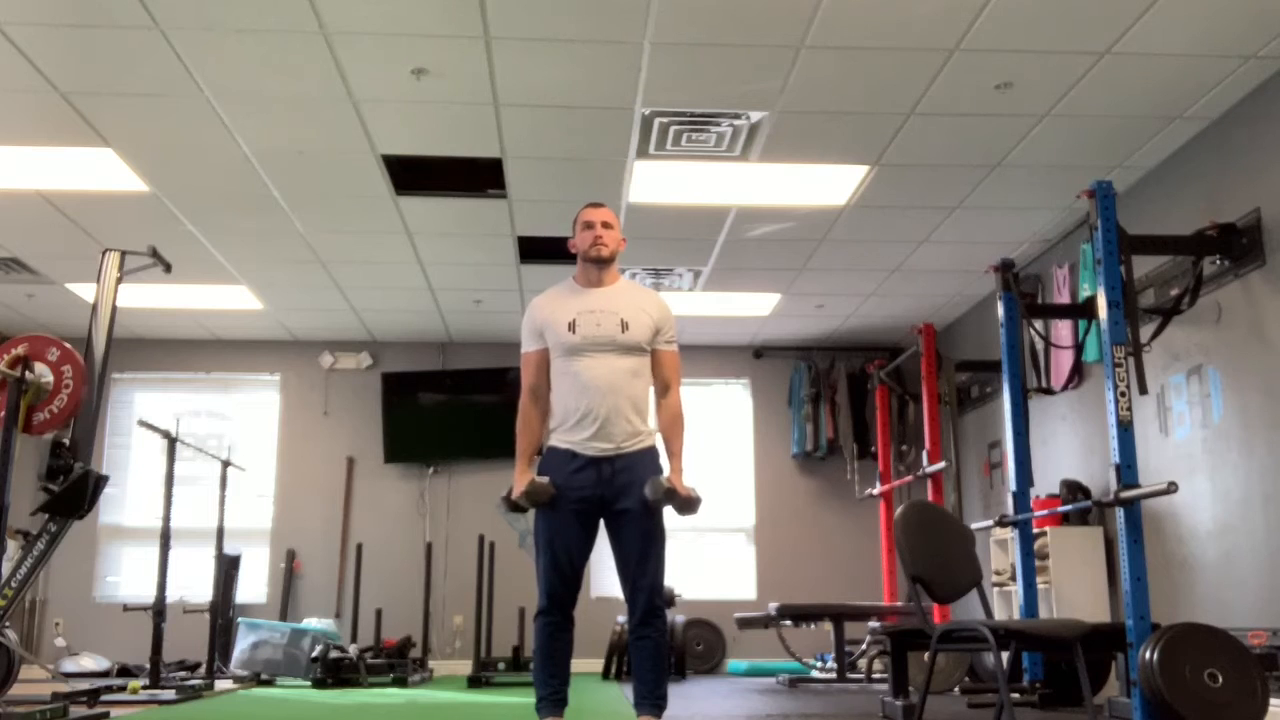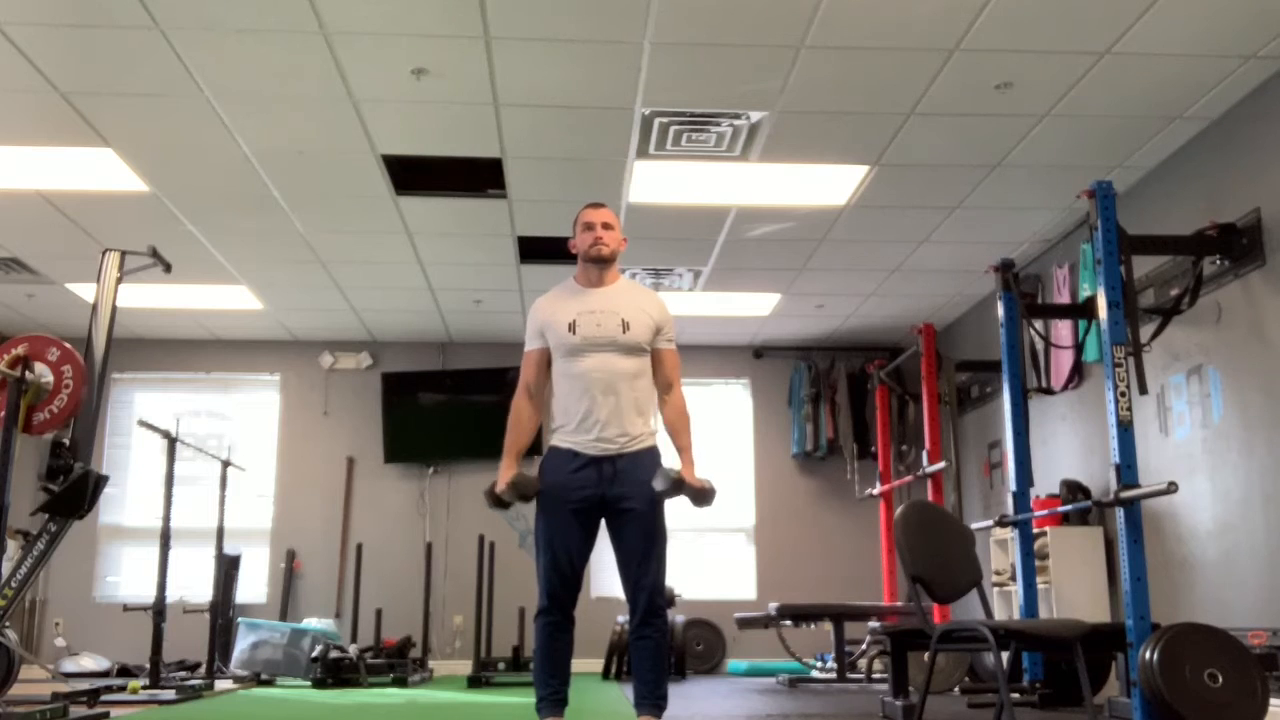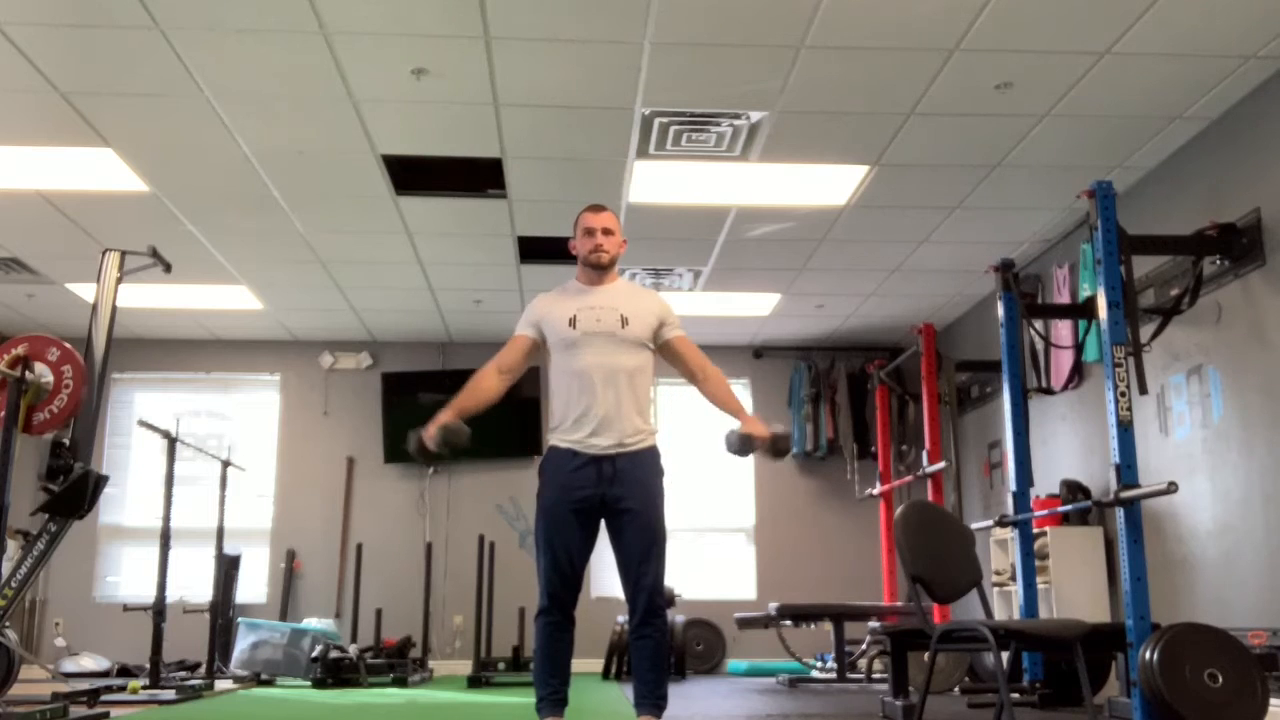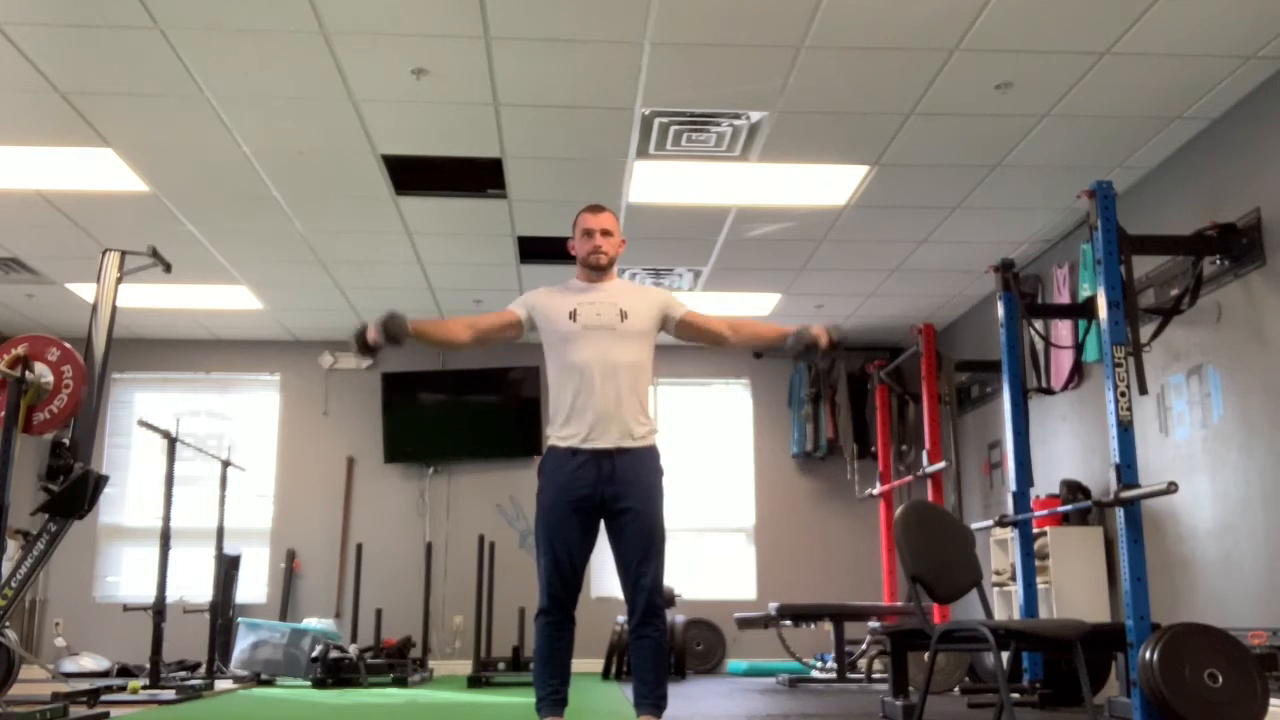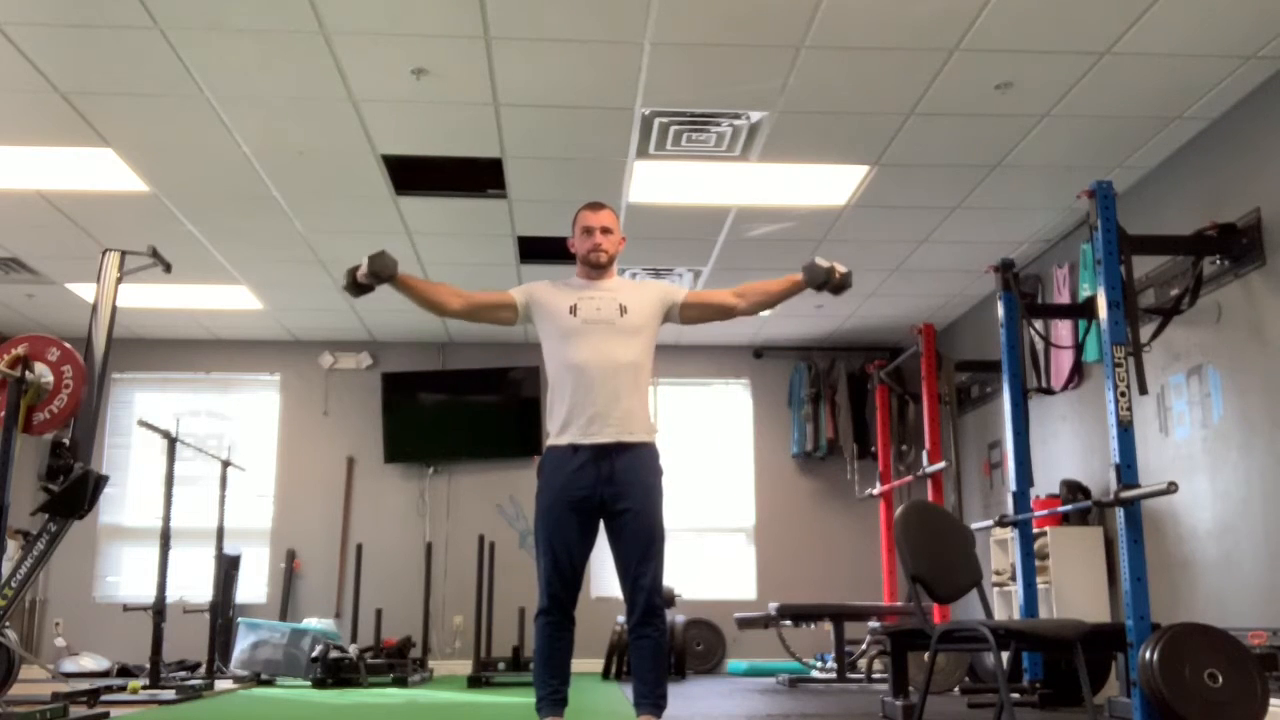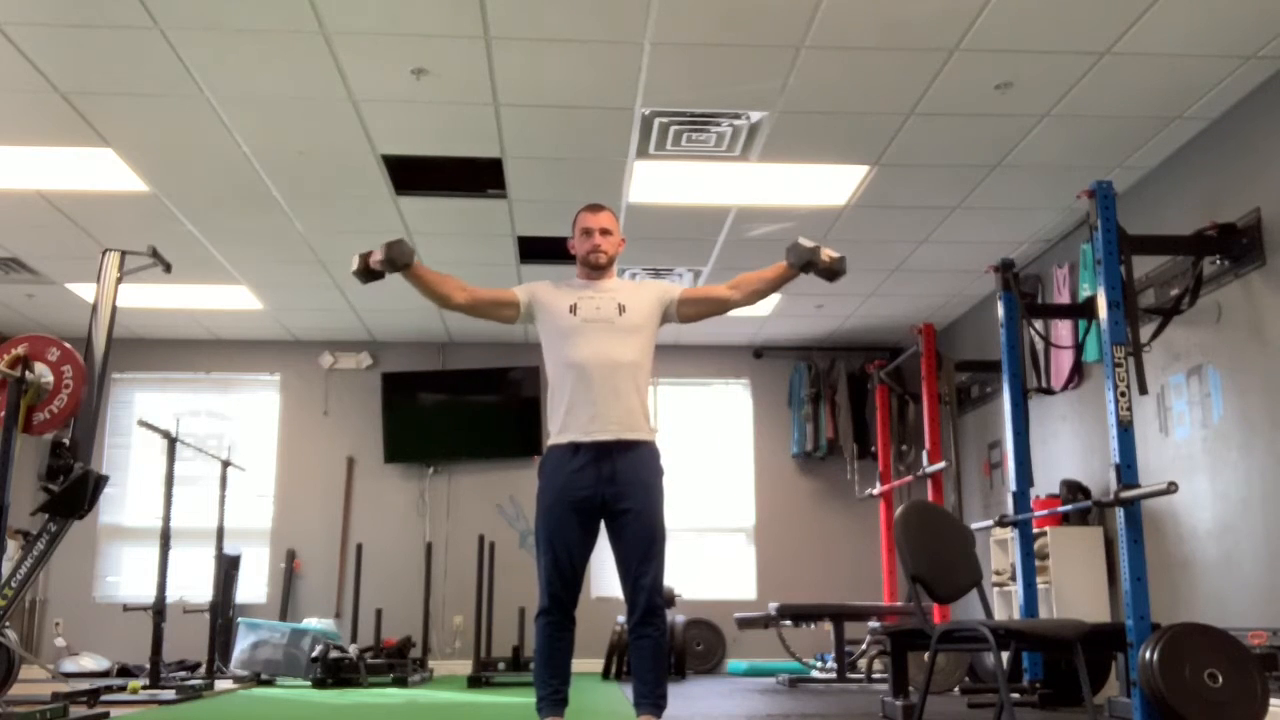
dt=0.2s
person 1, frame 1
left shoulder: (651, 306)
right shoulder: (544, 308)
left elbow: (668, 393)
right elbow: (533, 397)
left wrist: (676, 467)
right wrist: (523, 468)
left hip: (635, 464)
right hip: (566, 465)
left knee: (646, 599)
right knee: (555, 599)
person 1, frame 2
left shoulder: (650, 305)
right shoulder: (547, 308)
left elbow: (669, 391)
right elbow: (529, 394)
left wrist: (686, 461)
right wrist: (509, 462)
left hip: (637, 464)
right hip: (567, 465)
left knee: (647, 599)
right knee: (555, 599)
person 1, frame 3
left shoulder: (650, 305)
right shoulder: (546, 306)
left elbow: (699, 369)
right elbow: (499, 371)
left wrist: (745, 417)
right wrist: (449, 416)
left hip: (636, 463)
right hip: (567, 464)
left knee: (647, 598)
right knee: (556, 598)
person 1, frame 4
left shoulder: (651, 300)
right shoulder: (543, 301)
left elbow: (726, 331)
right elbow: (470, 331)
left wrist: (795, 335)
right wrist: (405, 329)
left hip: (635, 462)
right hip: (567, 463)
left knee: (646, 597)
right knee: (556, 599)
person 1, frame 5
left shoulder: (652, 295)
right shoulder: (543, 296)
left elbow: (738, 301)
right elbow: (459, 304)
left wrist: (804, 281)
right wrist: (395, 279)
left hip: (634, 460)
right hip: (566, 461)
left knee: (646, 597)
right knee: (556, 598)
person 1, frame 6
left shoulder: (650, 295)
right shoulder: (544, 297)
left elbow: (733, 293)
right elbow: (463, 297)
left wrist: (794, 266)
right wrist: (406, 267)
left hip: (634, 459)
right hip: (567, 460)
left knee: (646, 597)
right knee: (556, 598)
